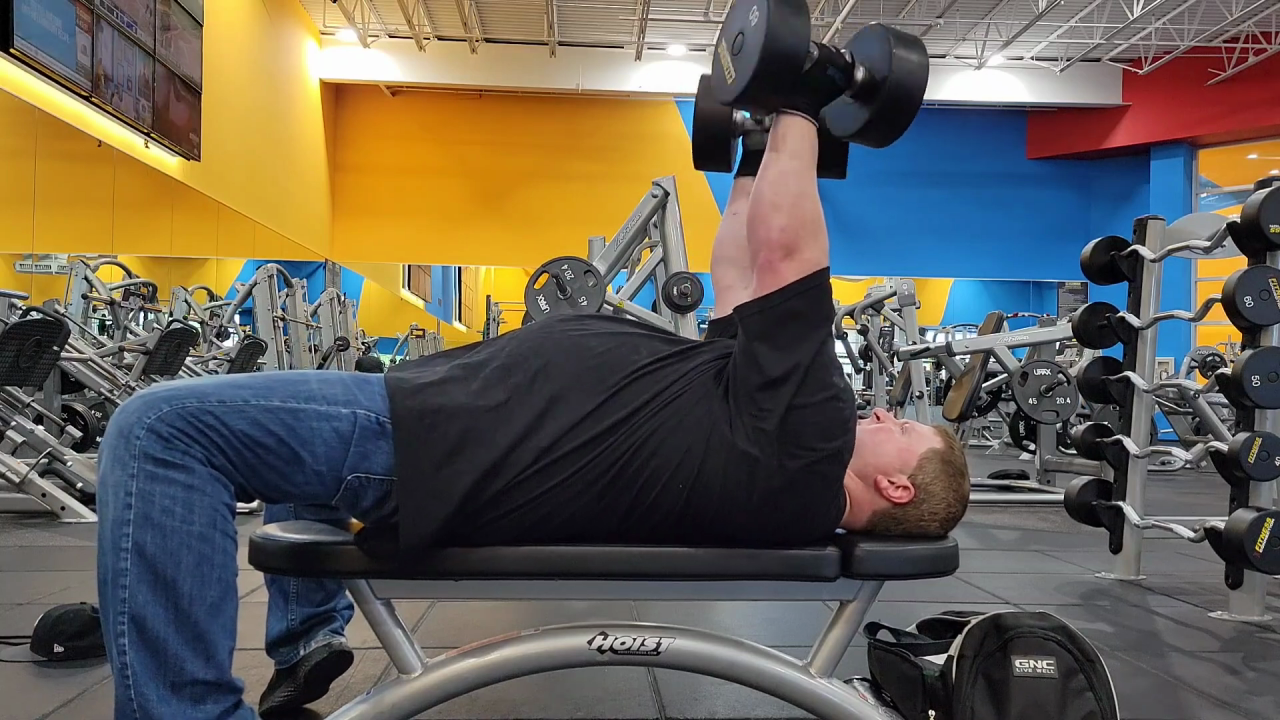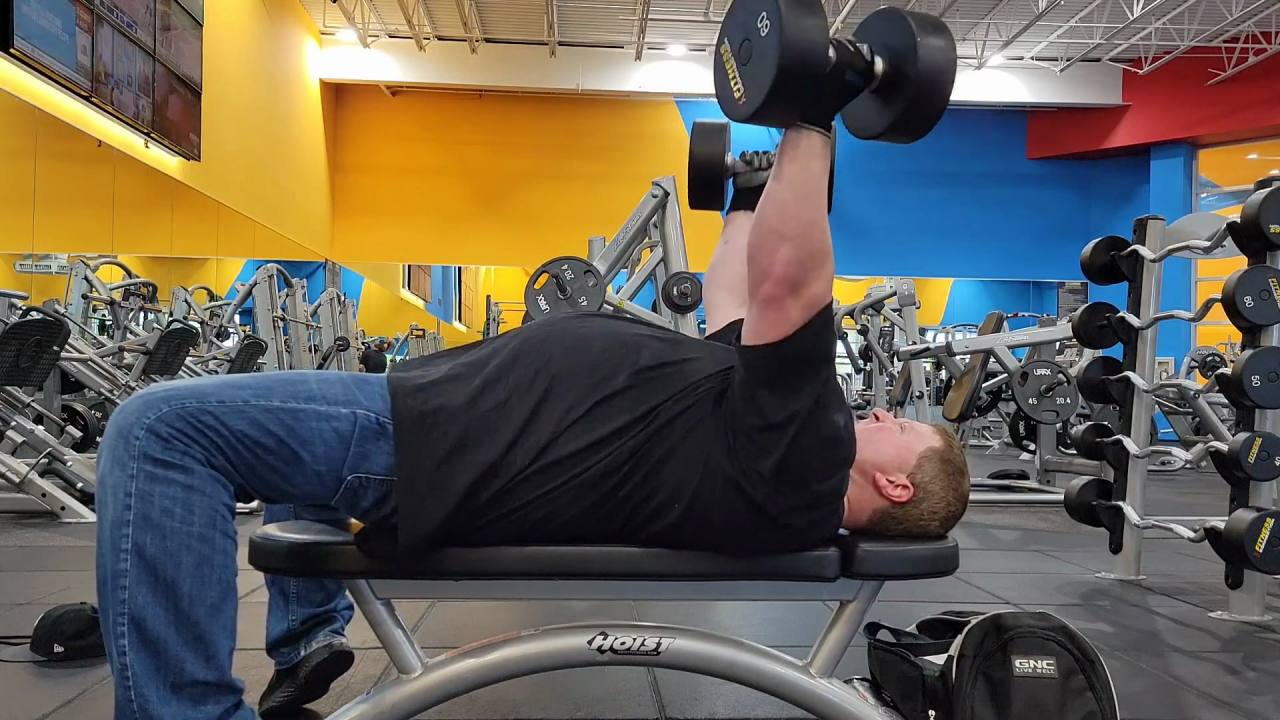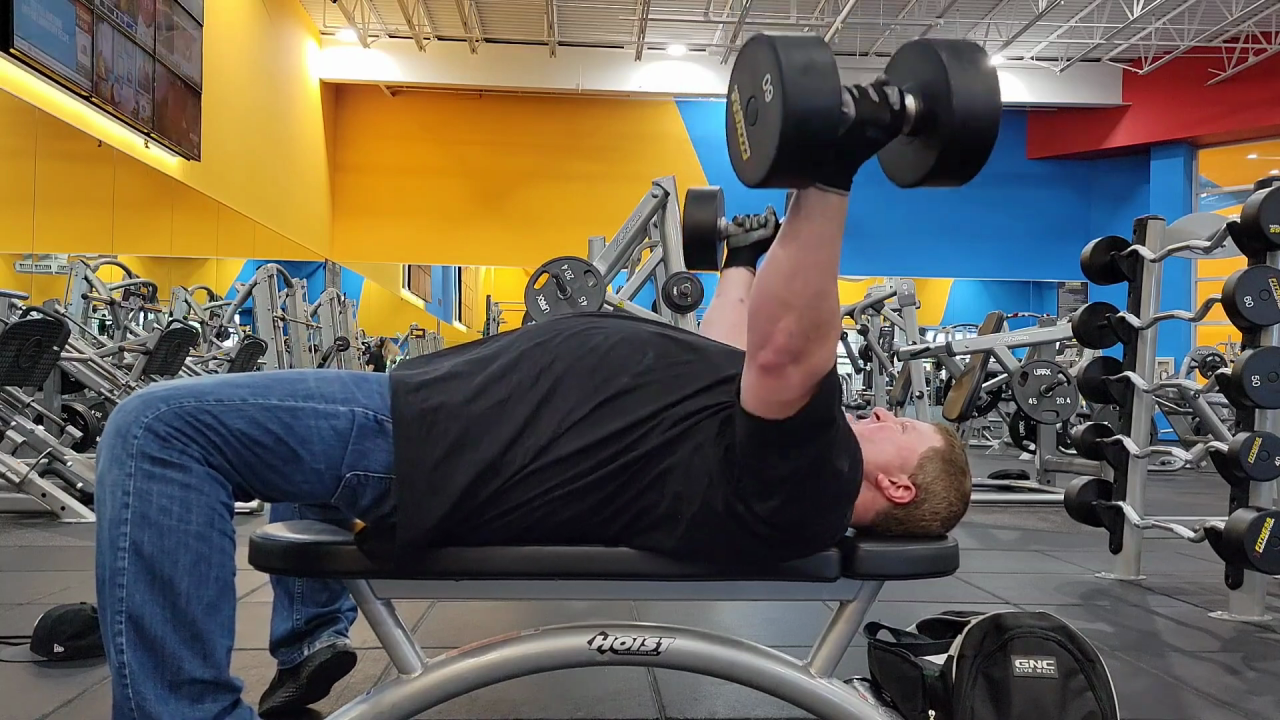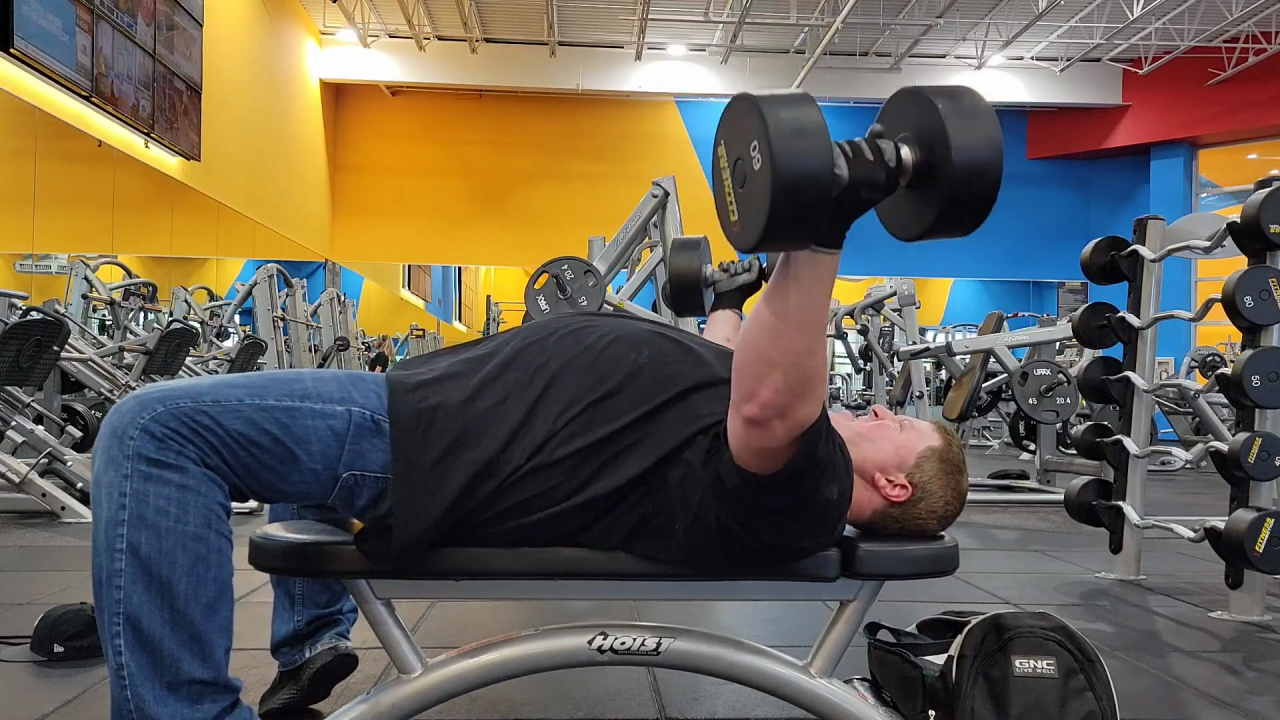
dt=0.4s
person 1, frame 1
left shoulder: (805, 447)
right shoulder: (773, 421)
left elbow: (785, 259)
right elbow: (742, 284)
left wrist: (799, 108)
right wrist: (756, 158)
left hip: (430, 448)
right hip: (458, 410)
left knee: (163, 427)
right knee: (281, 409)
right ankle: (306, 645)
person 1, frame 2
left shoulder: (802, 471)
right shoulder: (779, 429)
left elbow: (787, 291)
right elbow: (734, 314)
left wrist: (809, 121)
right wrist: (745, 206)
left hip: (428, 452)
left knee: (159, 428)
person 1, frame 3
left shoulder: (807, 480)
right shoulder: (788, 432)
left elbow: (785, 351)
right elbow: (726, 357)
left wrist: (829, 176)
right wrist: (744, 256)
left knee: (160, 428)
right knee: (291, 407)
right ankle: (310, 646)
person 1, frame 4
left shoulder: (803, 488)
right shoulder: (802, 448)
left elbow: (764, 405)
right elbow: (724, 379)
left wrist: (823, 228)
right wrist: (729, 297)
left knee: (157, 429)
right knee: (290, 404)
right ankle: (312, 648)
